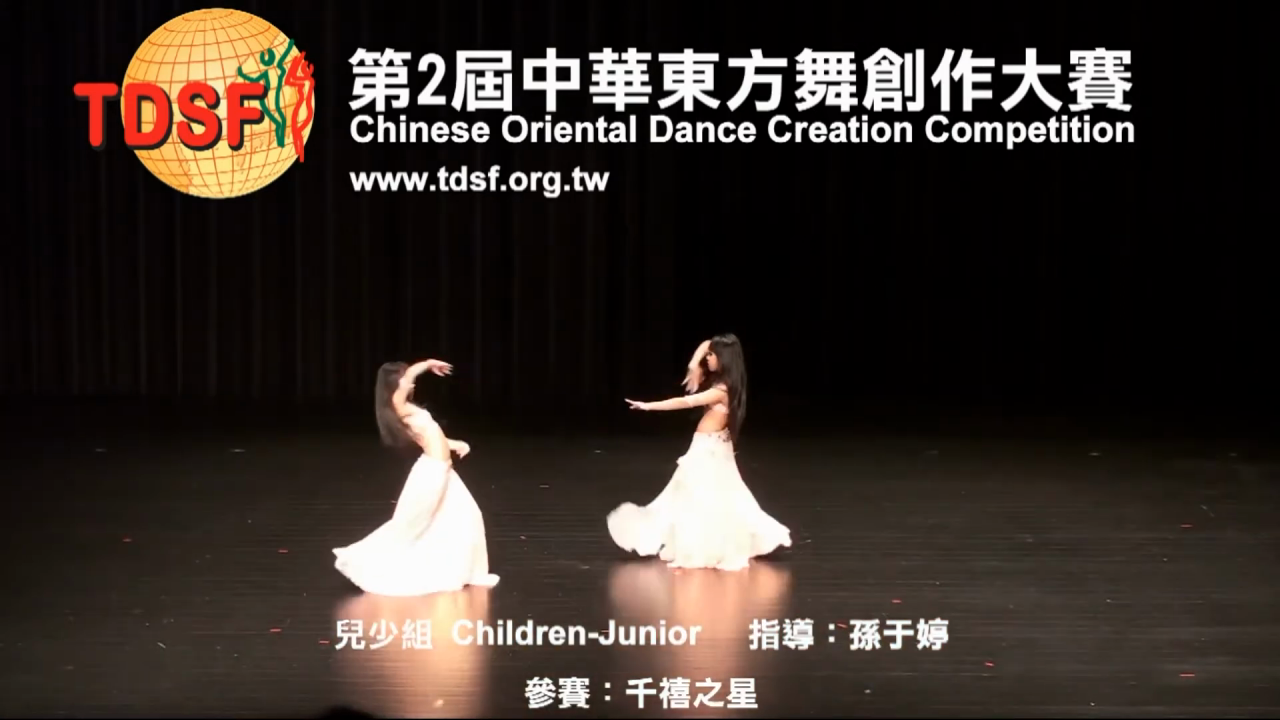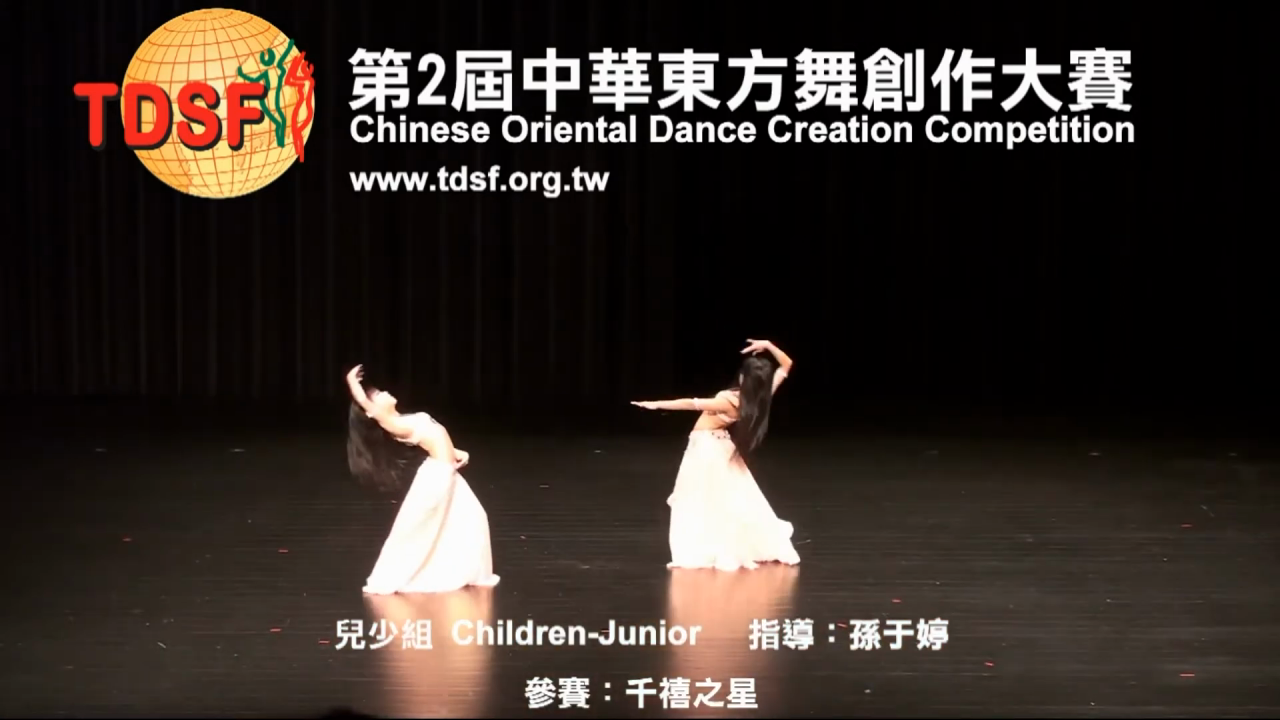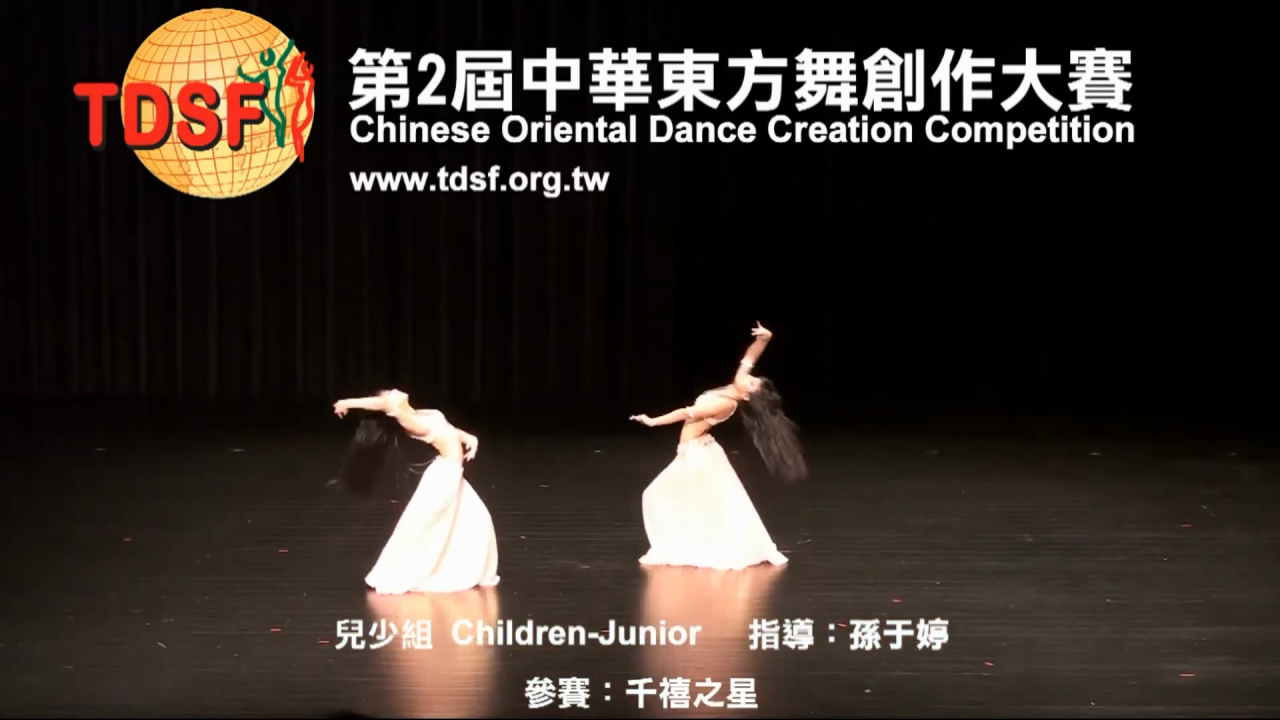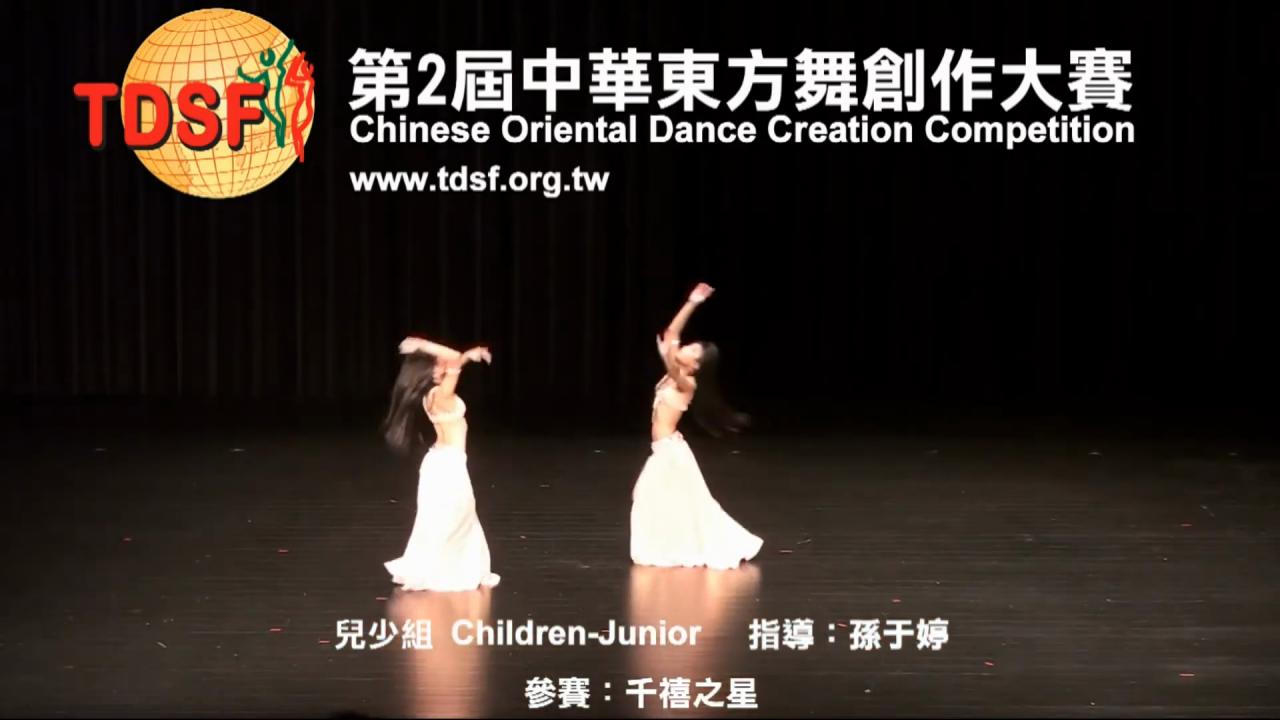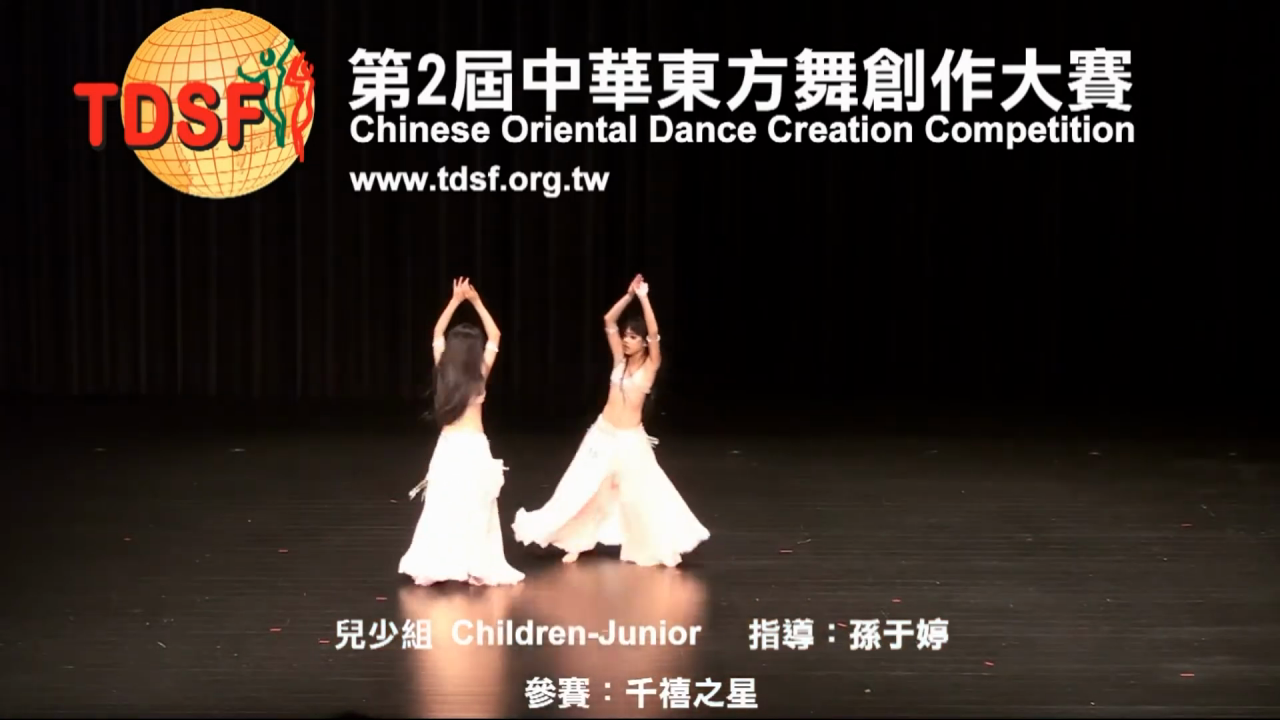
dt=0.3s
person 1, frame 1
left shoulder: (722, 390)
right shoulder: (723, 377)
left elbow: (685, 402)
right elbow: (704, 346)
left wrist: (648, 406)
right wrist: (695, 368)
left hip: (708, 447)
right hip: (712, 445)
left knee: (695, 500)
person 1, frame 2
left shoulder: (732, 403)
right shoulder: (764, 395)
left elbow: (693, 404)
right elbow: (787, 366)
left wrist: (656, 404)
right wrist: (768, 348)
left hip: (705, 446)
right hip: (718, 445)
left knee: (701, 502)
right knee: (735, 499)
left ankle: (701, 555)
person 1, frame 3
left shoulder: (726, 404)
right shoulder: (735, 387)
left elbow: (688, 413)
right elbow: (750, 357)
left wrist: (654, 421)
right wrist: (764, 338)
left hip: (695, 455)
right hip: (697, 453)
person 1, frame 4
left shoulder: (688, 382)
right shoulder: (674, 374)
left elbow: (677, 376)
right elbow: (672, 332)
left wrist: (667, 356)
right wrist: (691, 303)
left hip: (669, 449)
right hip: (663, 449)
left knee: (683, 503)
person 1, frame 5
left shoulder: (650, 366)
right shoulder: (620, 359)
left elbow: (654, 333)
right elbow: (609, 321)
left wrist: (644, 299)
right wrist: (628, 296)
left hip: (629, 439)
right hip: (603, 433)
left knee: (641, 494)
right knee: (581, 486)
left ankle: (662, 548)
right ankle: (576, 544)
person 2, frame 1
left shoulder: (407, 410)
right shoulder: (397, 405)
right elbow: (407, 376)
left wrist: (454, 444)
right wrist: (429, 363)
left hip: (441, 470)
right hip: (431, 471)
left knee: (466, 519)
right knee: (409, 525)
left ankle: (461, 573)
right ankle: (372, 571)
person 2, frame 2
left shoulder: (404, 421)
right shoulder: (390, 425)
right elbow: (364, 403)
left wrist: (455, 452)
right wrist: (353, 381)
left hip: (445, 471)
right hip: (437, 473)
left knee: (471, 518)
right knee: (416, 526)
left ankle: (469, 572)
right ankle: (389, 578)
person 2, frame 3
left shoulder: (415, 417)
right shoulder: (407, 422)
left elbow: (445, 431)
right elbow: (385, 403)
left wrist: (467, 438)
right wrist: (349, 403)
left hip: (451, 472)
right hip: (446, 474)
left knee: (475, 521)
right knee: (421, 527)
left ankle: (469, 573)
right ankle: (394, 578)
person 2, frame 4
left shoulder: (428, 393)
right shoulder: (440, 395)
left elbow: (449, 360)
right elbow: (453, 359)
left wrist: (472, 353)
right wrist: (423, 345)
left hip: (438, 461)
right hip: (448, 462)
left knee: (463, 518)
right knee: (446, 521)
left ankle: (459, 573)
right ankle: (415, 571)
person 2, frame 5
left shoulder: (444, 371)
right shoulder: (478, 375)
left elbow: (438, 333)
right elbow: (494, 336)
left wrist: (455, 300)
right wrist: (474, 301)
left hip: (447, 445)
right hip: (472, 447)
left knee: (442, 509)
right knee: (475, 510)
left ankle: (433, 567)
right ankle: (478, 567)
